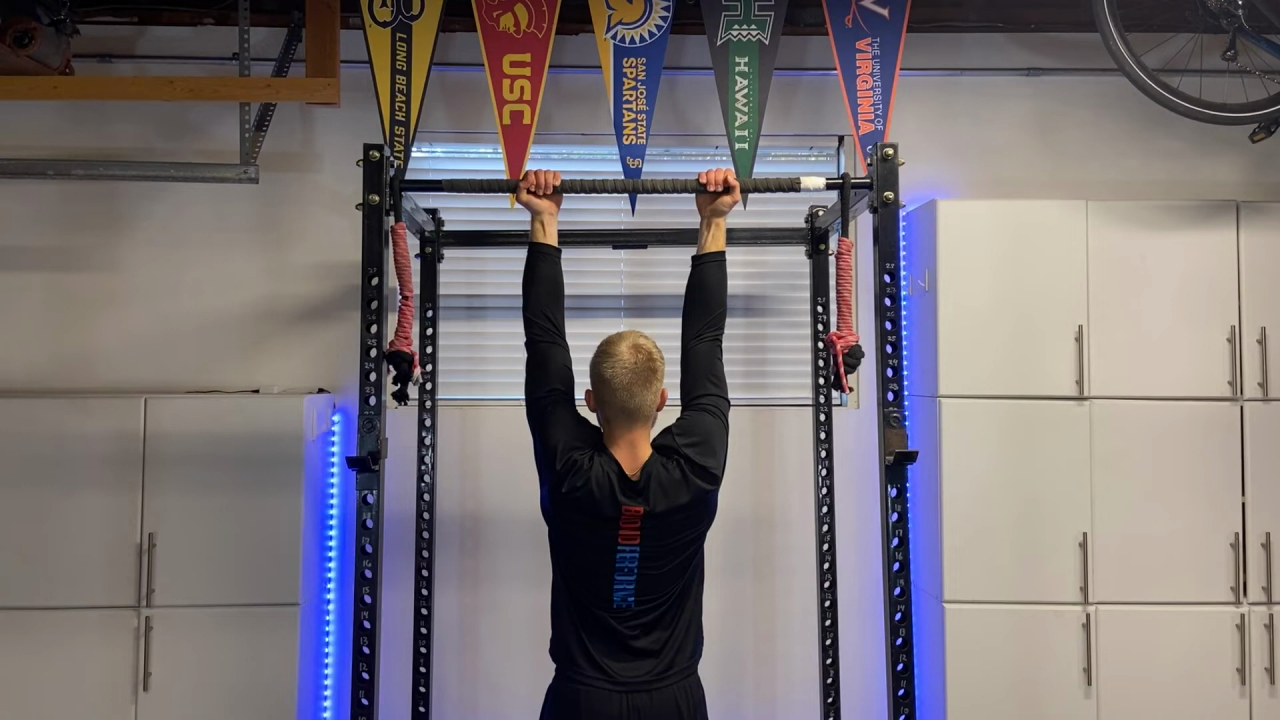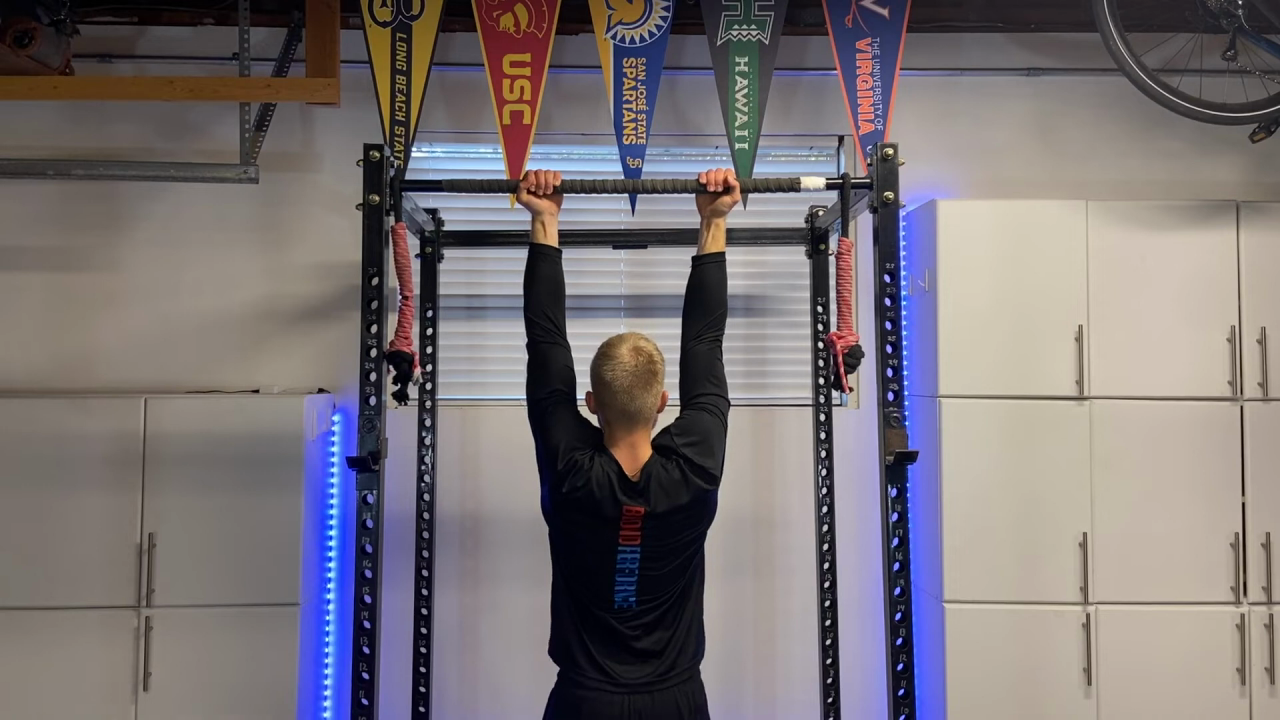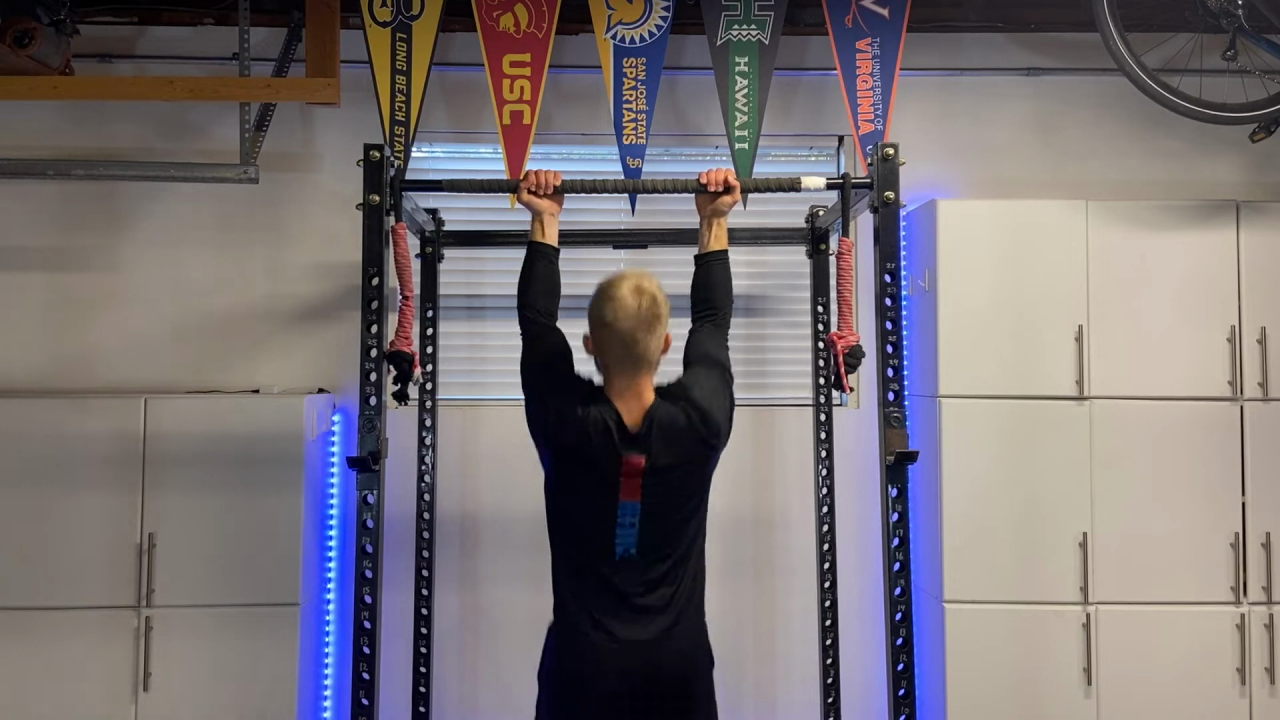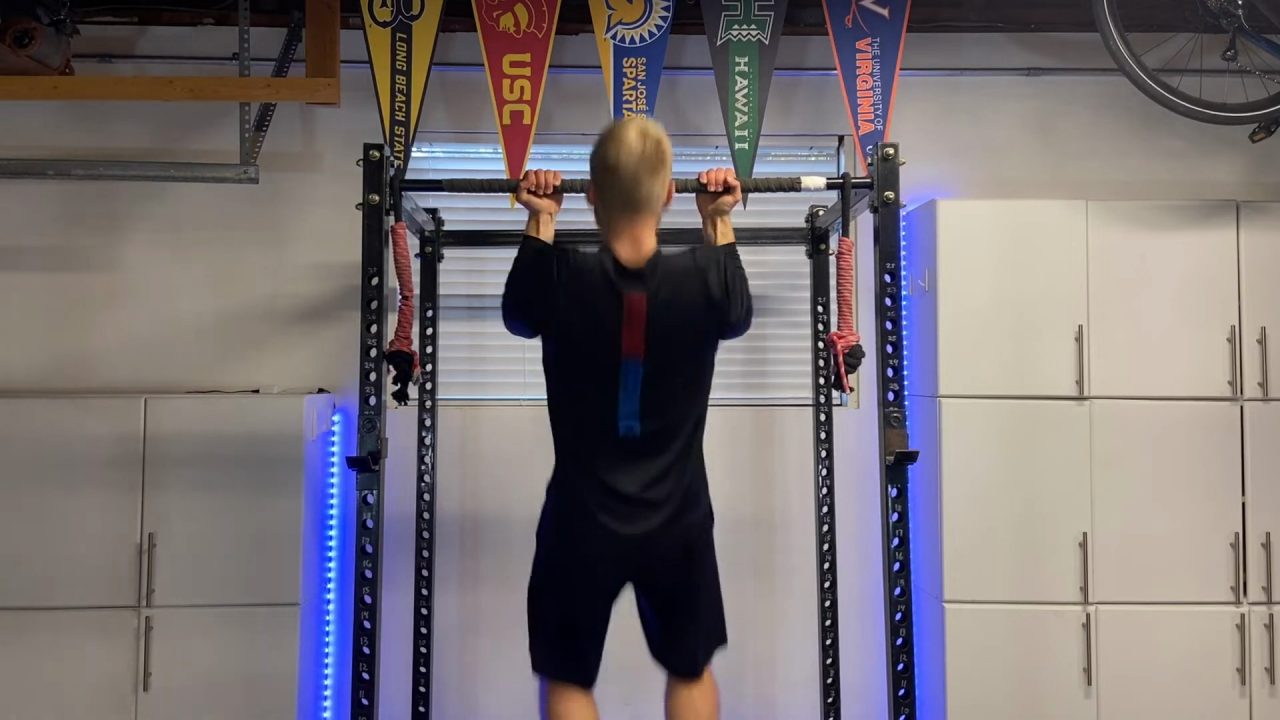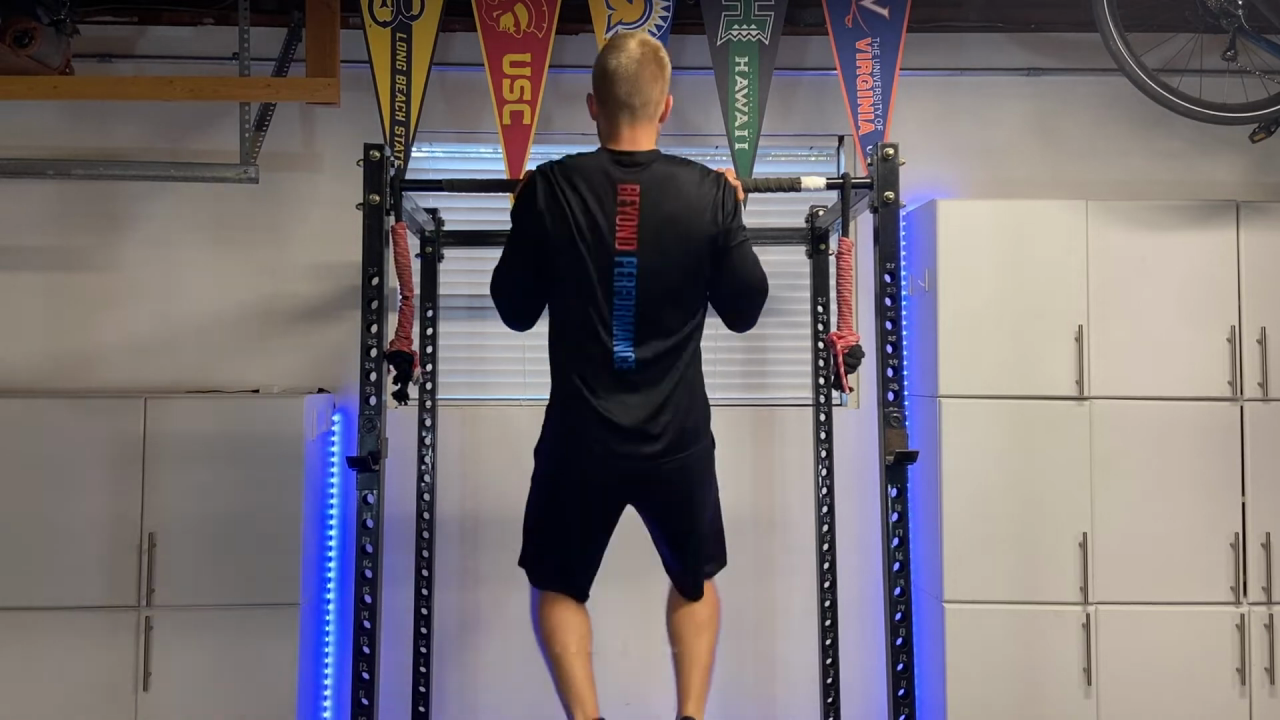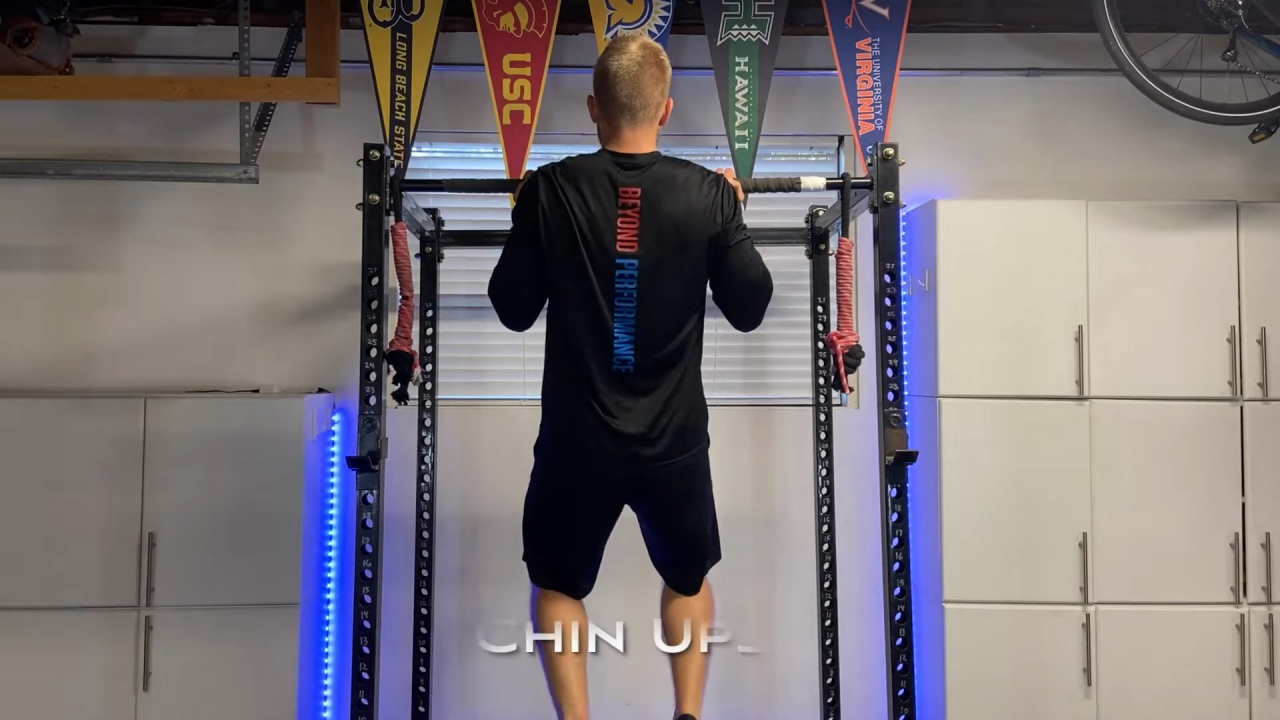
dt=0.3s
person 1, frame 1
left shoulder: (568, 472)
right shoulder: (694, 472)
left elbow: (545, 339)
right elbow: (705, 338)
left wrist: (544, 223)
right wrist: (713, 224)
person 1, frame 2
left shoulder: (569, 473)
right shoulder: (694, 474)
left elbow: (546, 340)
right elbow: (704, 340)
left wrist: (544, 223)
right wrist: (713, 223)
person 1, frame 3
left shoulder: (564, 422)
right shoulder: (699, 422)
left elbow: (537, 325)
right elbow: (713, 322)
left wrist: (544, 224)
right wrist: (714, 223)
left hip: (584, 655)
right hip: (675, 651)
person 1, frame 4
left shoulder: (559, 282)
right shoulder: (704, 282)
left elbow: (518, 312)
right elbow: (737, 314)
left wrist: (540, 219)
right wrist: (720, 221)
left hip: (581, 526)
right hip: (676, 525)
right knee: (690, 669)
person 1, frame 5
left shoulder: (550, 189)
right shoulder: (708, 192)
left elbow: (516, 309)
right elbow: (744, 309)
left hip: (580, 441)
right hip: (676, 439)
left knee: (558, 585)
right knee: (694, 580)
person 1, frame 6
left shoulder: (550, 189)
right shoulder: (707, 193)
left elbow: (513, 308)
right elbow: (749, 307)
left hip: (578, 441)
right hip: (673, 440)
left knee: (557, 584)
right knee: (687, 580)
